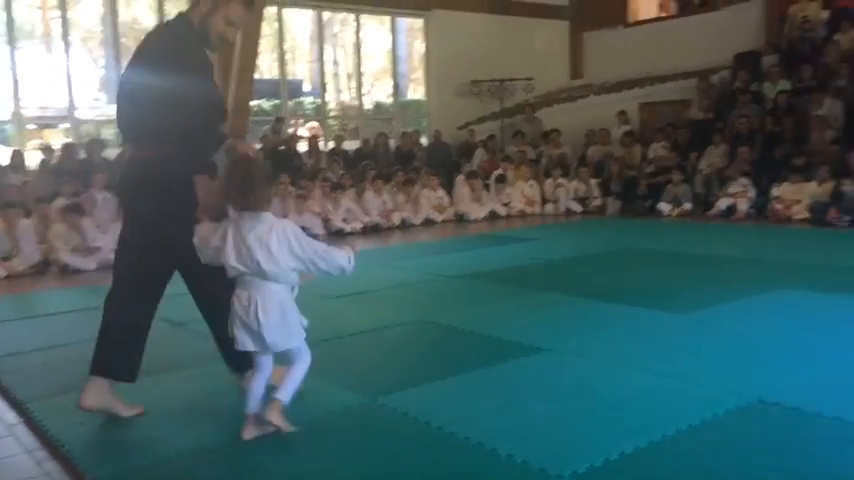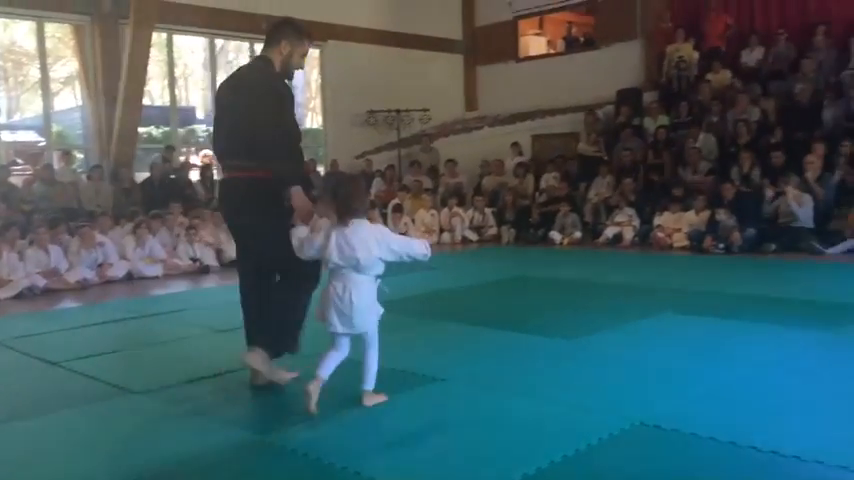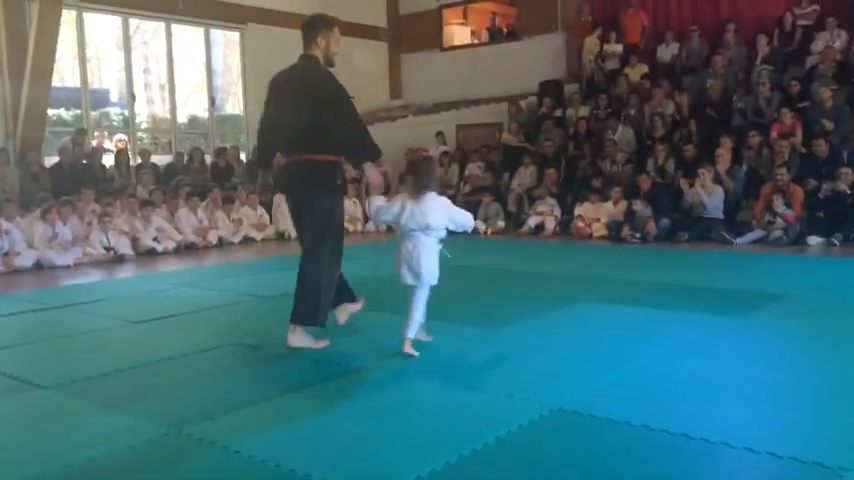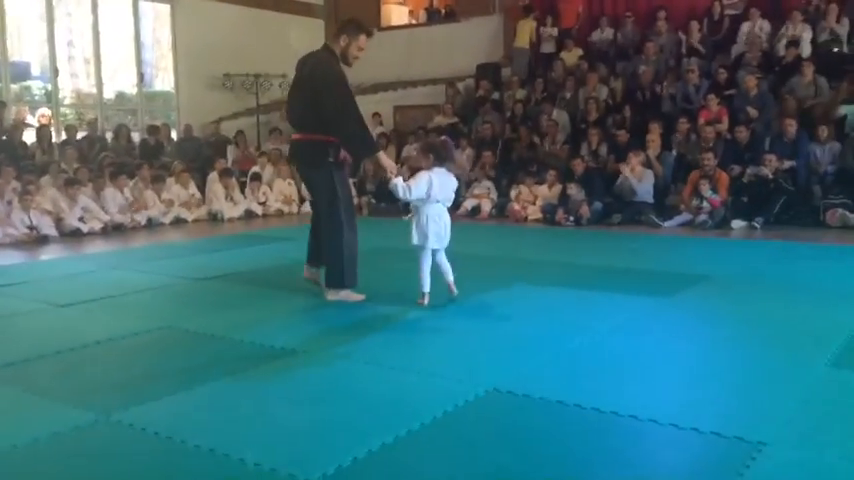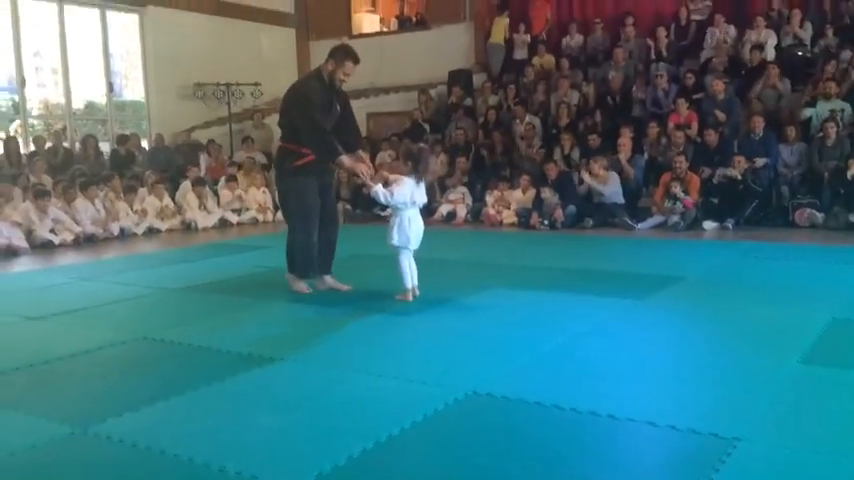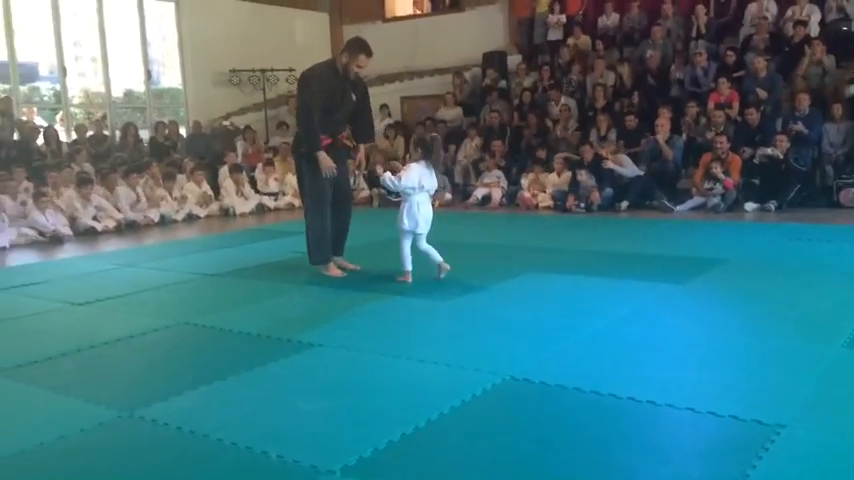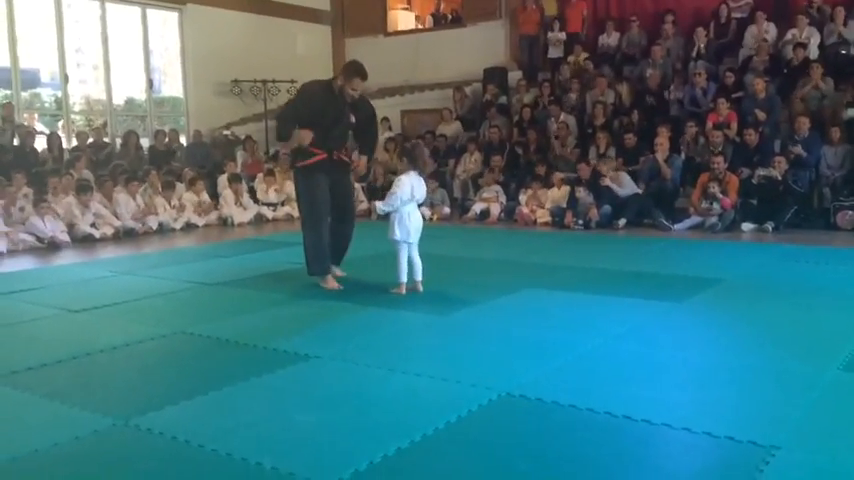
dt=0.7s
person 1, frame 1
left shoulder: (170, 46)
right shoulder: (178, 48)
right elbow: (177, 120)
left wrist: (224, 142)
right wrist: (199, 175)
left hip: (145, 176)
right hip: (171, 184)
left knee: (139, 283)
right knee: (214, 275)
left ankle: (102, 383)
right ankle: (248, 366)
person 1, frame 2
left shoulder: (233, 83)
right shoulder: (271, 85)
left elbow: (223, 141)
right elbow: (280, 142)
right wrist: (297, 188)
left hip: (235, 191)
right hip: (264, 193)
left knee: (257, 277)
right knee: (301, 271)
left ankle: (263, 359)
right ankle: (264, 349)
person 1, frame 3
left shoulder: (280, 80)
right shoulder: (321, 78)
left elbow: (269, 128)
right elbow: (346, 123)
left wrist: (269, 162)
right wrist: (368, 164)
left hip: (292, 171)
right hip: (320, 172)
left knee: (319, 244)
right knee: (322, 248)
left ankle: (342, 302)
right ankle: (301, 327)
person 1, frame 4
left shoulder: (312, 61)
right shoulder: (328, 70)
right elbow: (348, 118)
right wrist: (379, 155)
left hip: (309, 147)
right hip: (322, 151)
left knee: (324, 213)
right knee: (340, 218)
left ankle: (314, 265)
right ankle: (337, 286)
person 1, frame 5
left shoulder: (336, 91)
right shoulder: (304, 91)
left elbow: (346, 126)
right elbow: (316, 133)
left wrist: (359, 155)
right wrist: (347, 163)
left hip: (319, 162)
right hip: (295, 162)
left knee: (328, 221)
right knee: (304, 222)
left ankle: (324, 275)
right ankle: (296, 274)
person 1, frame 6
left shoulder: (356, 84)
right shoulder: (315, 78)
left elbow: (361, 116)
right elbow: (307, 119)
left wrist: (362, 147)
right wrist: (320, 155)
left hip: (336, 147)
right hip: (312, 149)
left knee: (342, 203)
right knee: (319, 205)
left ankle: (335, 254)
right ankle: (323, 261)
person 1, frame 7
left shoulder: (360, 104)
right shoulder: (312, 92)
left elbow: (368, 131)
right elbow: (285, 117)
left wrist: (364, 154)
right wrist: (295, 134)
left hip: (338, 162)
right hip: (311, 162)
left knee: (345, 214)
right knee: (317, 218)
left ankle: (332, 262)
right ankle: (323, 272)
person 2, frame 1
left shoulder: (227, 229)
right shoulder: (283, 230)
left elbow: (205, 250)
right elbow: (320, 255)
left wrist: (204, 226)
right wrist: (346, 258)
left hip: (244, 302)
right hip: (274, 305)
left knee: (263, 366)
right knee: (302, 358)
left ankle: (252, 422)
right ankle: (276, 407)
person 2, frame 2
left shoulder: (328, 232)
right shoulder: (377, 233)
left elbow: (302, 248)
right elbow: (412, 248)
left wrist: (302, 227)
right wrist: (424, 246)
left hip: (337, 293)
right hip: (362, 295)
left knee: (339, 347)
right knee: (371, 346)
left ankle: (315, 384)
right ankle: (368, 393)
person 2, frame 3
left shoulder: (403, 201)
right shoulder: (442, 204)
left elbow: (378, 212)
right elbow: (463, 220)
left wrist: (376, 198)
right wrist: (470, 221)
left hip: (407, 251)
right hip: (427, 253)
left knee: (417, 296)
right knee: (419, 300)
left ankle: (418, 330)
right ankle: (408, 342)
person 2, frame 4
left shoulder: (423, 177)
right shoulder: (448, 176)
left elbow: (405, 192)
left wrist: (394, 180)
left hip: (425, 220)
right hip: (442, 219)
left knee: (425, 260)
right knee: (440, 256)
left ankle: (425, 295)
right ankle: (451, 284)
person 2, frame 5
left shoulder: (405, 183)
right shoulder: (418, 181)
left elbow: (387, 197)
left wrist: (371, 185)
right wrist: (388, 178)
left hip: (404, 222)
right hip: (415, 222)
left knee: (403, 259)
right knee: (409, 257)
left ankle: (408, 292)
right ankle: (414, 288)
person 2, frame 6
left shoulder: (412, 168)
right shoulder: (430, 169)
left elbow: (396, 183)
left wrist: (382, 174)
left hip: (412, 208)
right hip: (425, 207)
left knee: (405, 243)
right knee: (421, 244)
left ankle: (407, 274)
right ankle: (441, 264)
person 2, frame 7
left shoulder: (402, 180)
right shoulder: (419, 179)
left elbow: (392, 201)
left wrist: (377, 205)
left hip: (402, 218)
right hip: (415, 217)
left knee: (402, 254)
right knee: (414, 253)
left ankle: (402, 286)
right ankle: (418, 284)
